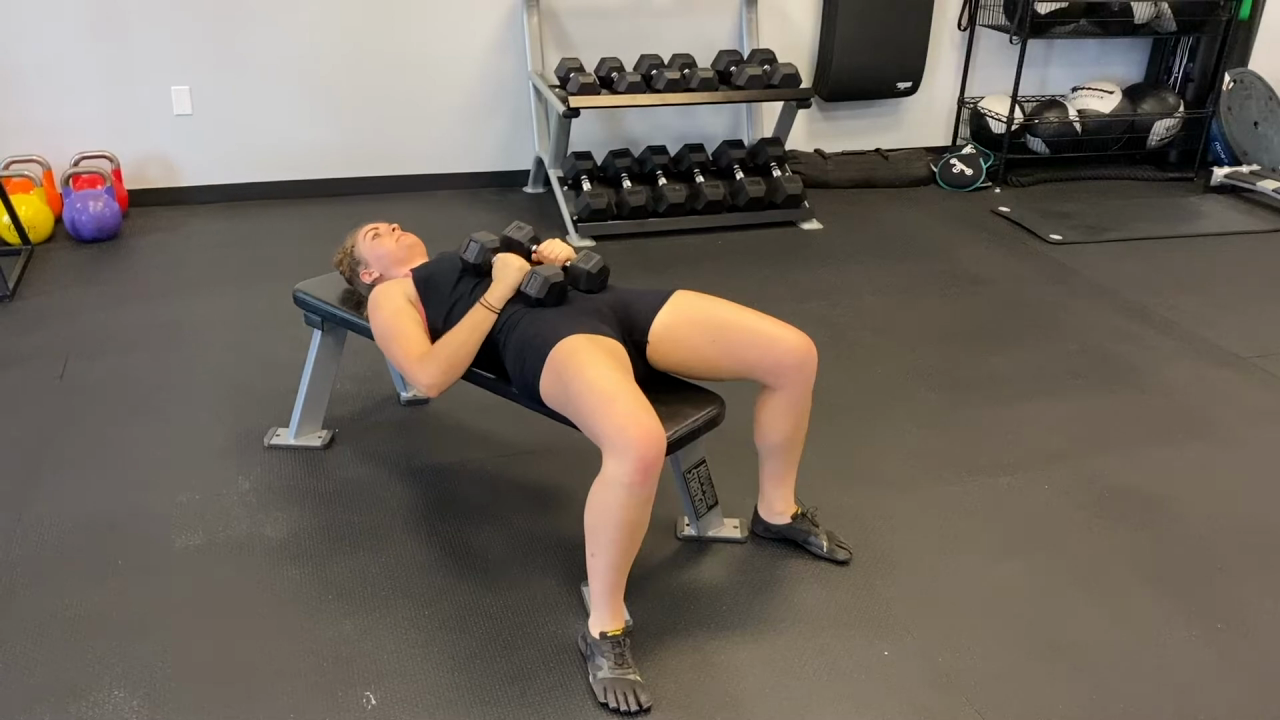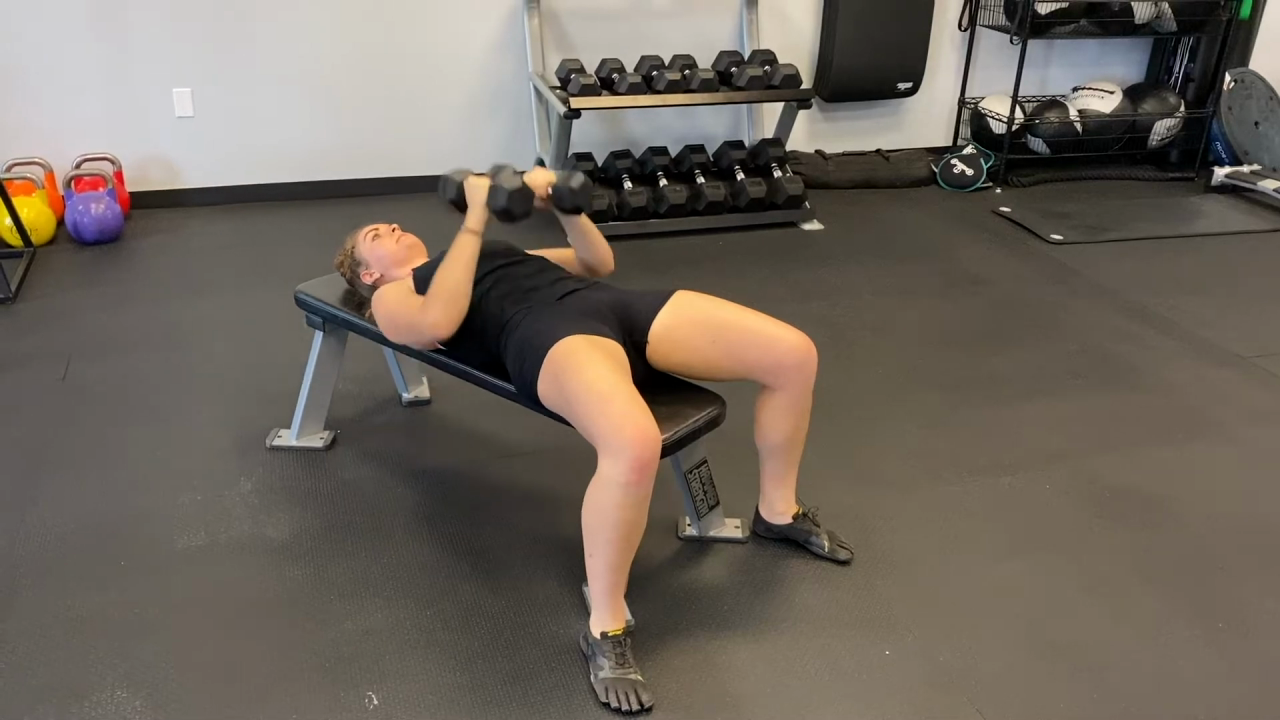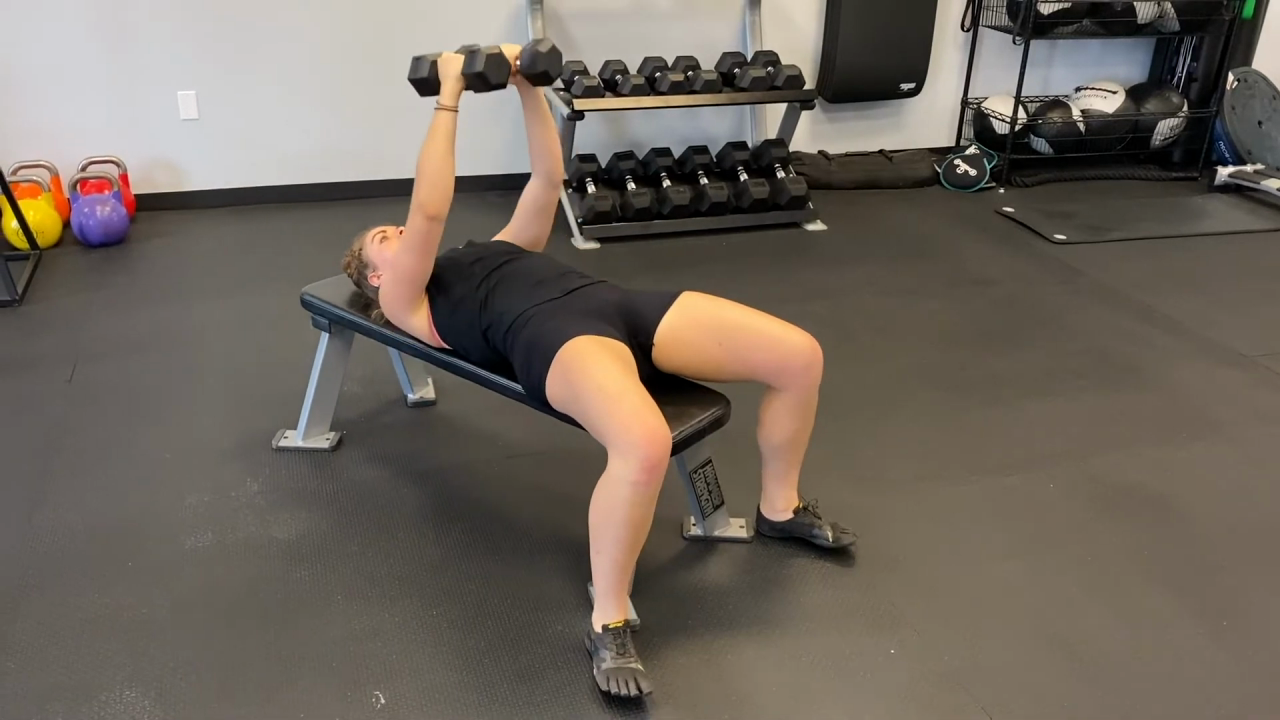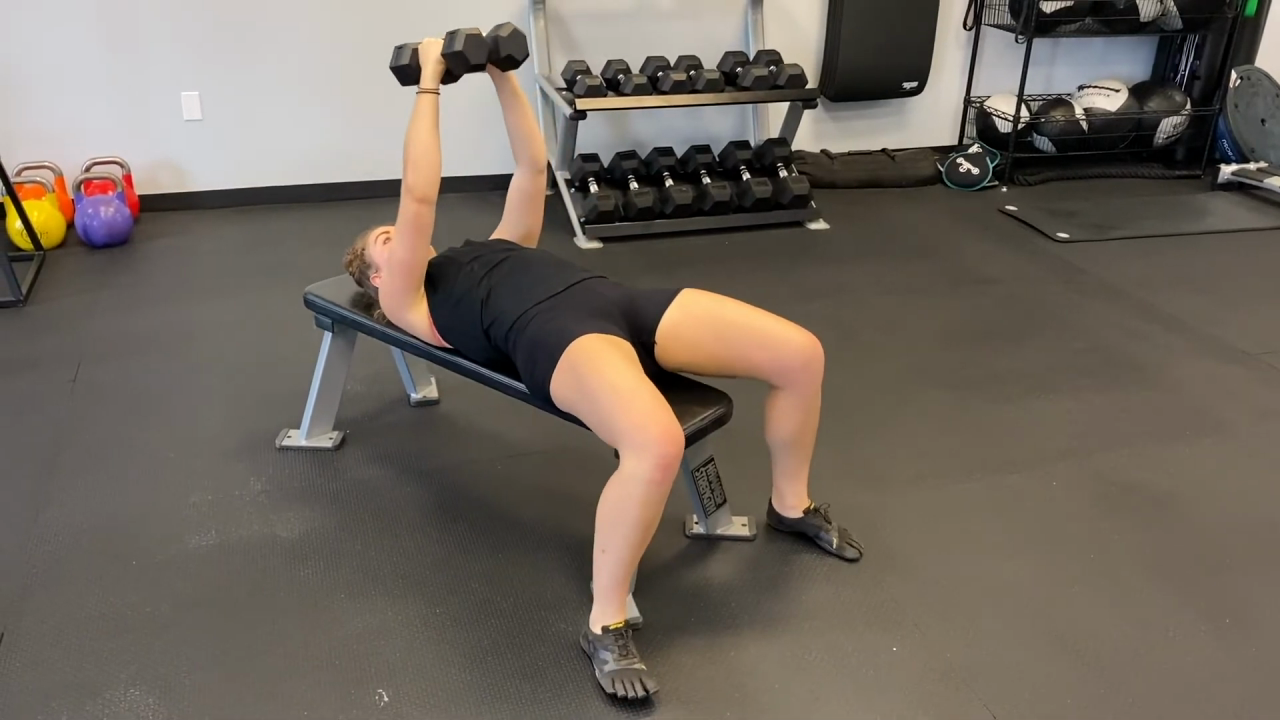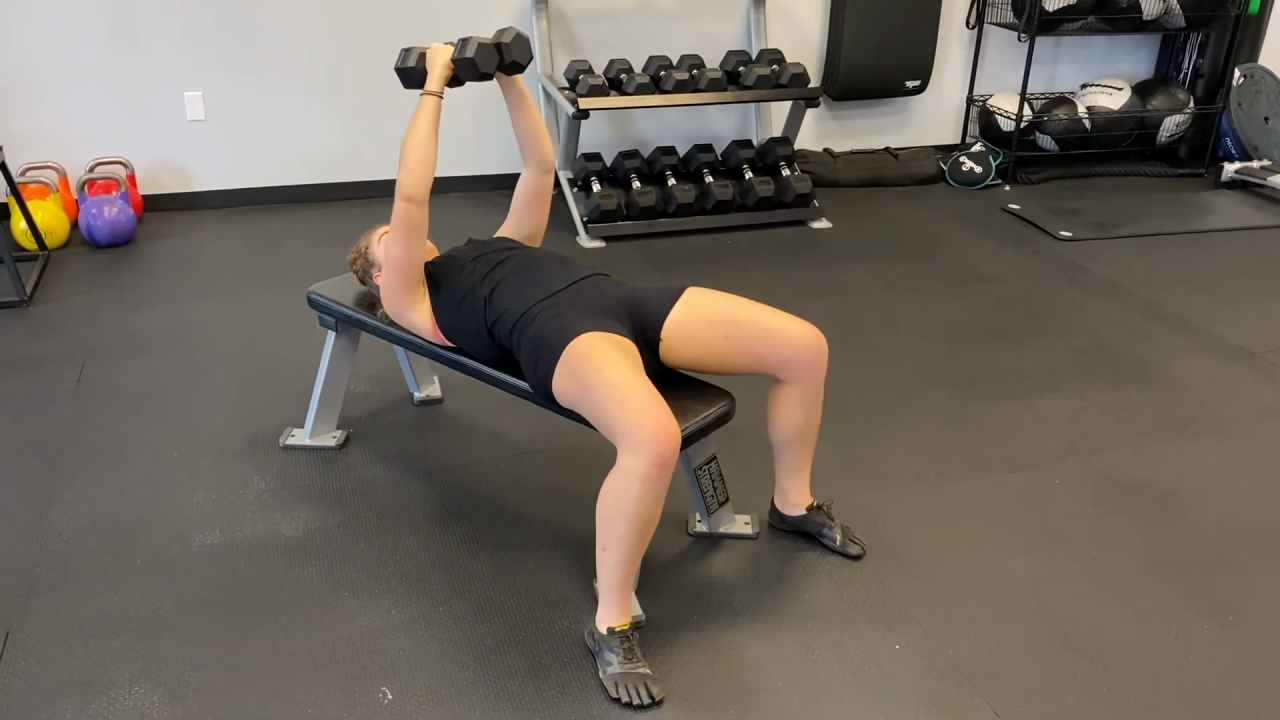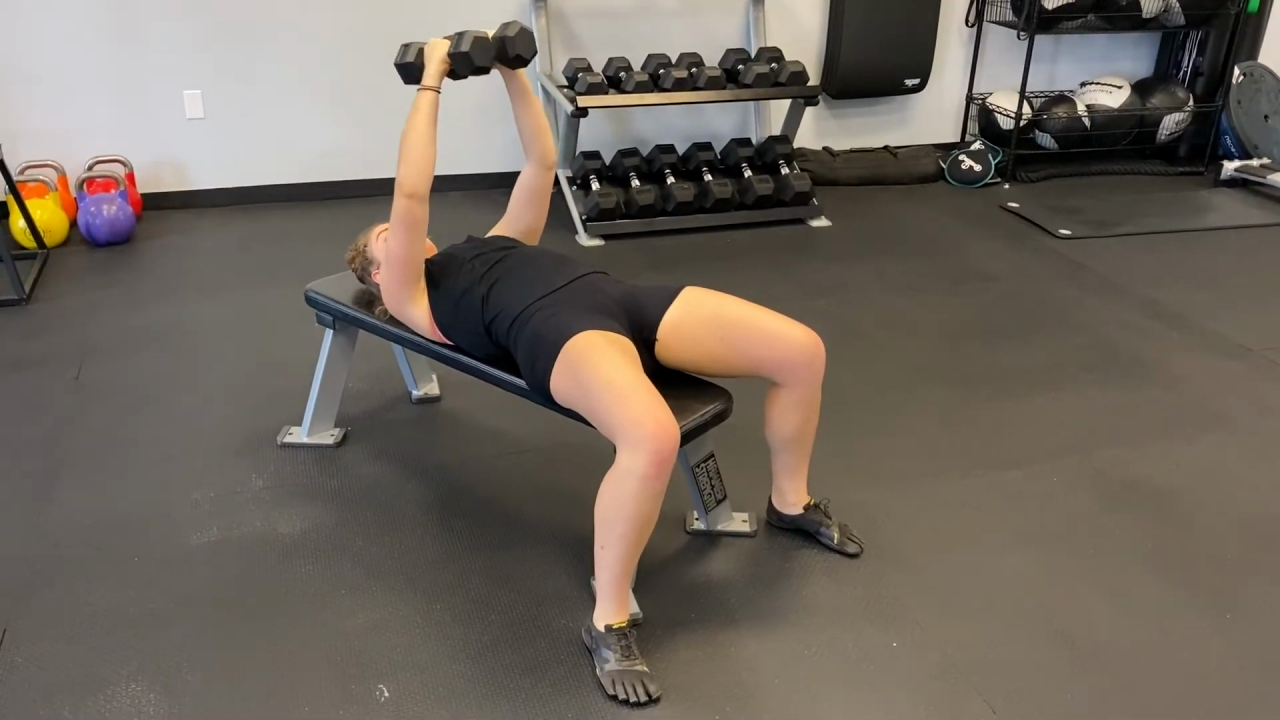
dt=0.7s
person 1, frame 1
right shoulder: (391, 296)
right elbow: (429, 377)
left wrist: (567, 258)
right wrist: (496, 294)
right hip: (546, 330)
left knee: (794, 354)
right knee: (638, 445)
left ankle: (777, 512)
right ankle: (604, 630)
person 1, frame 2
left shoulder: (495, 250)
right shoulder: (392, 298)
left elbow: (600, 262)
right elbow: (439, 323)
right wrist: (475, 220)
left hip: (610, 301)
right hip: (544, 329)
left knee: (794, 354)
right knee: (633, 446)
left ankle: (778, 510)
right ankle: (605, 629)
person 1, frame 3
left shoulder: (496, 251)
right shoulder: (406, 302)
left elbow: (548, 179)
right elbow: (430, 209)
left wrist: (527, 87)
right wrist: (448, 98)
left hip: (618, 304)
right hip: (552, 334)
left knee: (800, 356)
right knee: (645, 446)
left ankle: (780, 507)
right ankle: (608, 624)
person 1, frame 4
left shoulder: (493, 250)
right shoulder: (405, 299)
left elbow: (532, 169)
right elbow: (420, 194)
left wrist: (501, 75)
right wrist: (429, 84)
left hip: (619, 302)
right hip: (553, 332)
left knee: (801, 354)
right knee: (657, 444)
left ankle: (792, 505)
right ankle: (605, 626)
person 1, frame 5
left shoulder: (495, 247)
right shoulder: (409, 299)
left elbow: (540, 167)
right elbow: (410, 196)
left wrist: (507, 78)
right wrist: (434, 87)
left hip: (621, 300)
right hip: (555, 330)
left knee: (805, 348)
right knee: (653, 441)
left ankle: (793, 503)
right ankle: (610, 626)
person 1, frame 6
left shoulder: (493, 244)
right shoulder: (408, 294)
left elbow: (541, 163)
right elbow: (411, 191)
left wrist: (510, 73)
right wrist: (431, 82)
left hip: (619, 299)
right hip: (553, 328)
left knee: (802, 350)
right knee: (652, 439)
left ankle: (791, 503)
right ankle: (608, 624)
